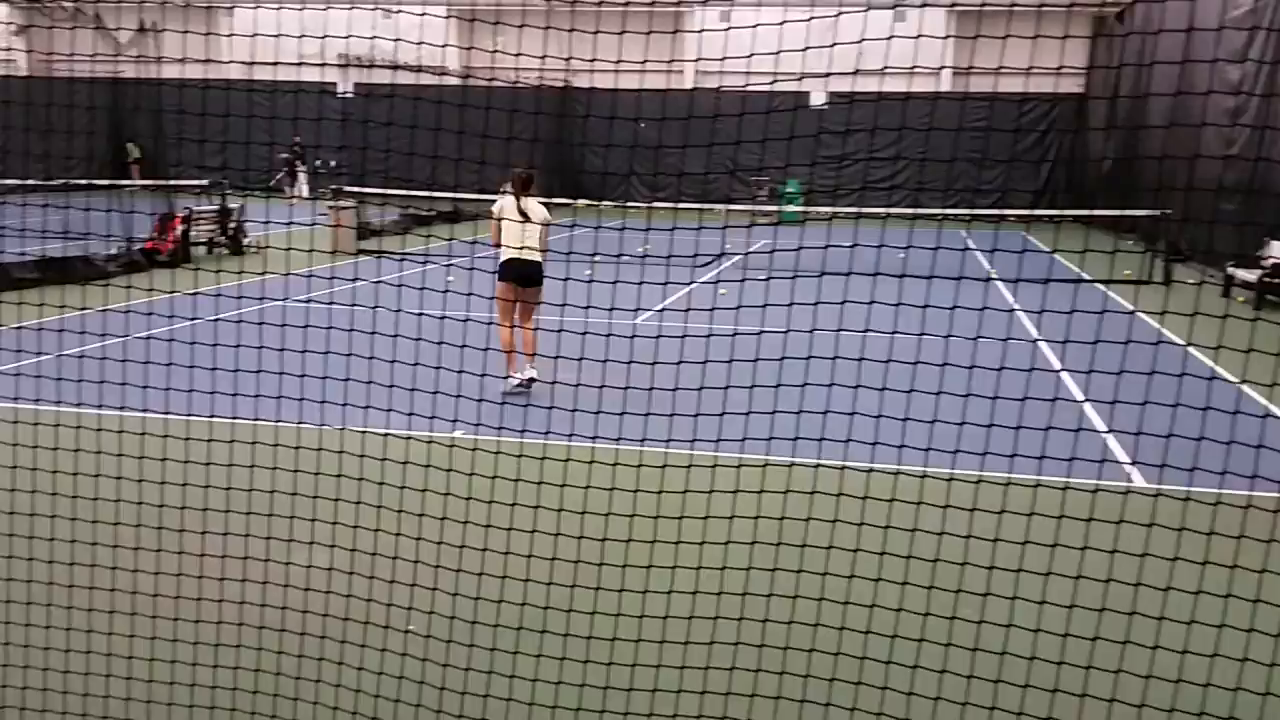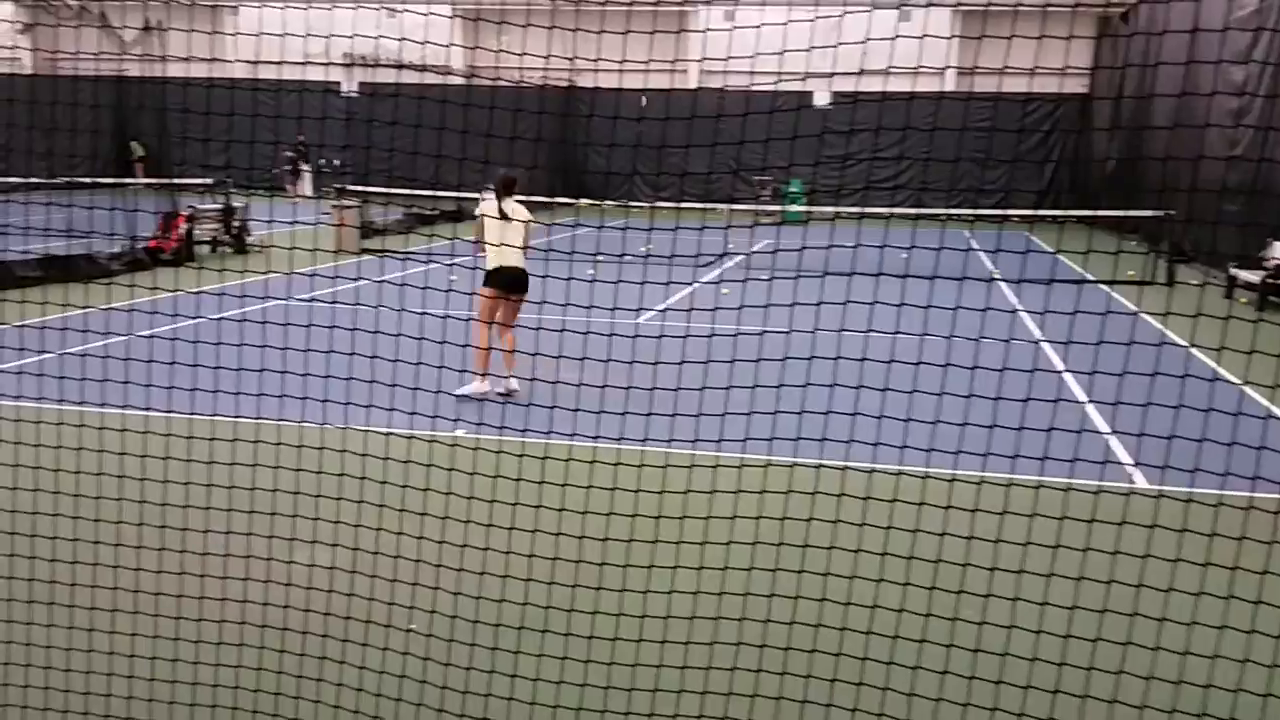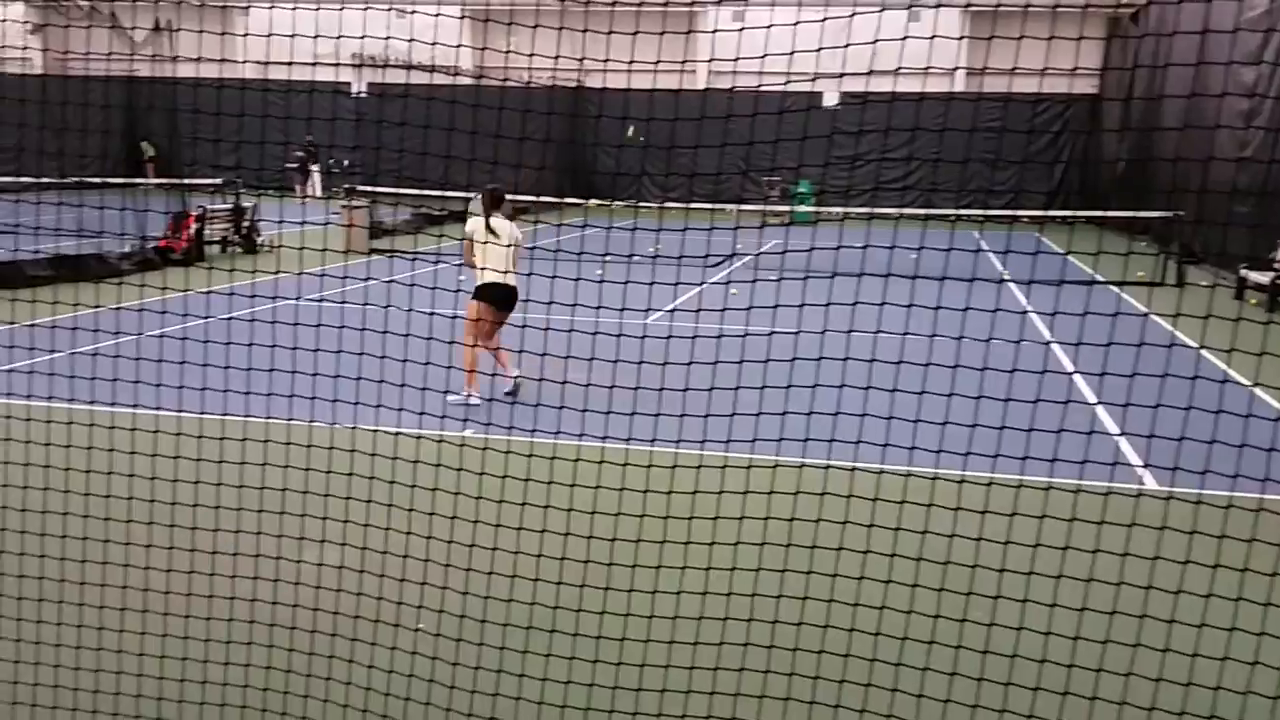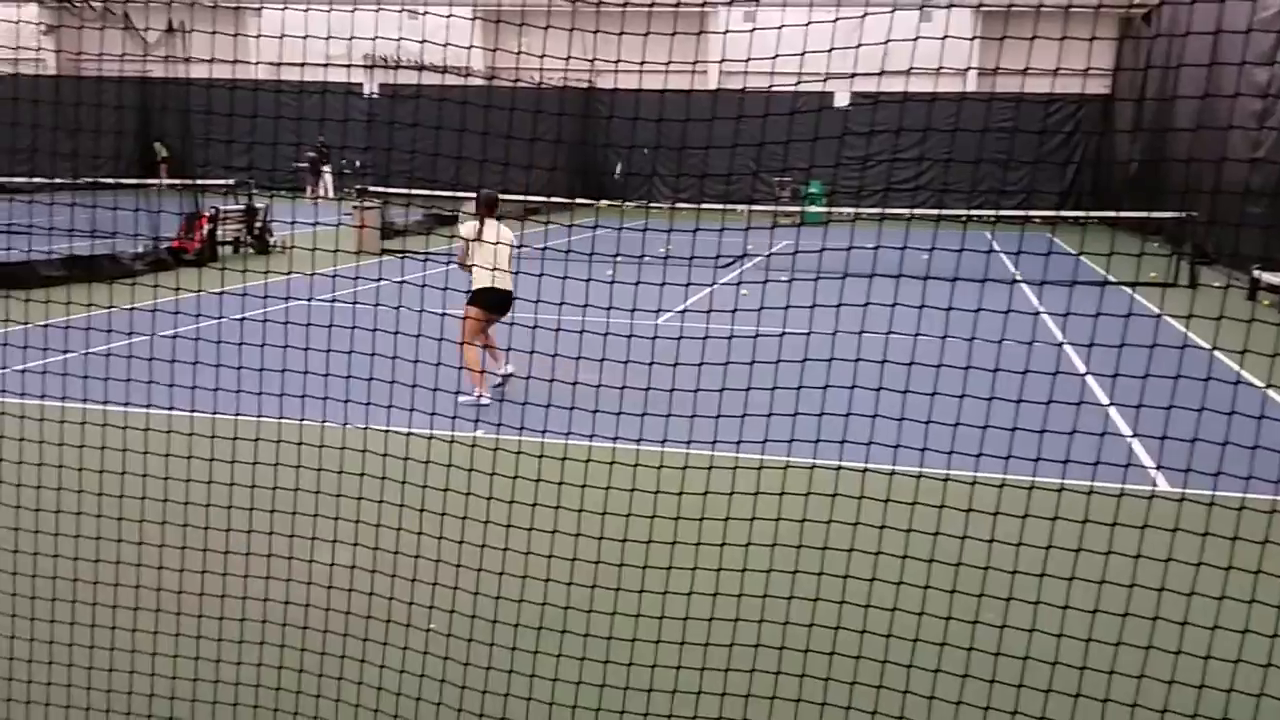
dt=0.1s
person 1, frame 1
left shoulder: (502, 203)
right shoulder: (541, 210)
left elbow: (495, 241)
left hip: (511, 264)
right hip: (535, 265)
left knee: (504, 322)
right knee: (526, 322)
left ankle: (513, 373)
right ankle: (529, 369)
person 1, frame 2
left shoulder: (485, 205)
right shoulder: (524, 212)
left elbow: (479, 240)
left hip: (498, 271)
right hip: (519, 274)
left knee: (482, 327)
right knee: (506, 327)
left ankle: (480, 381)
right ankle: (510, 378)
person 1, frame 3
left shoulder: (475, 223)
right shoulder: (513, 228)
left elbow: (467, 259)
left hip: (489, 287)
right hip: (510, 290)
left knee: (469, 339)
right knee: (488, 337)
left ankle: (470, 392)
right ankle: (511, 373)
person 1, frame 4
left shoulder: (470, 227)
right shoulder: (507, 233)
left elbow: (461, 262)
left hip: (484, 291)
right hip: (506, 294)
left knee: (469, 341)
right knee: (479, 332)
left ankle: (480, 392)
right ankle: (503, 367)
